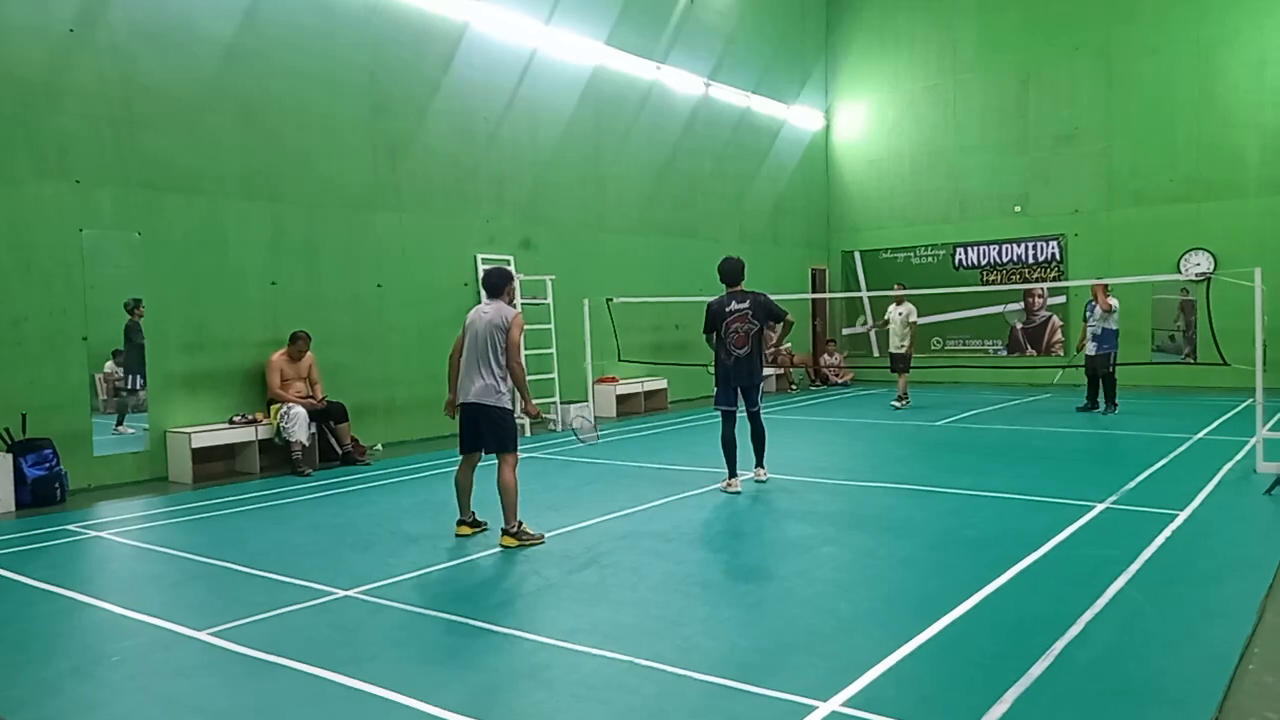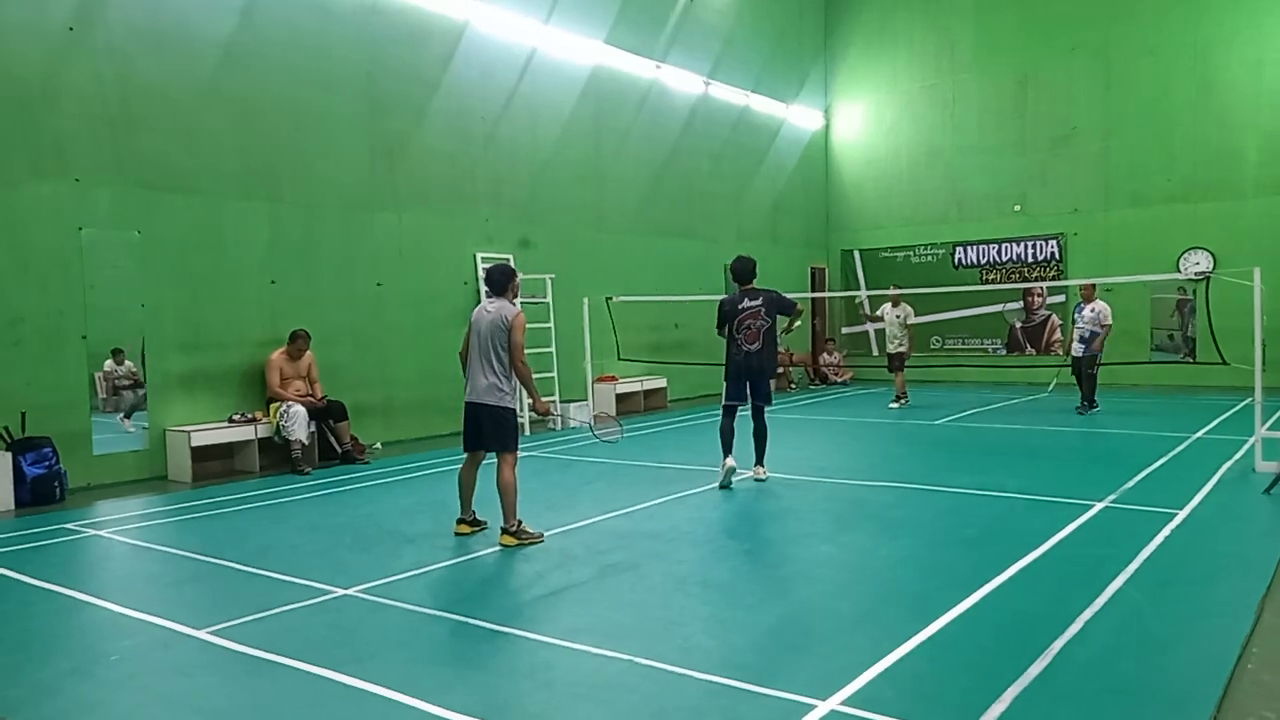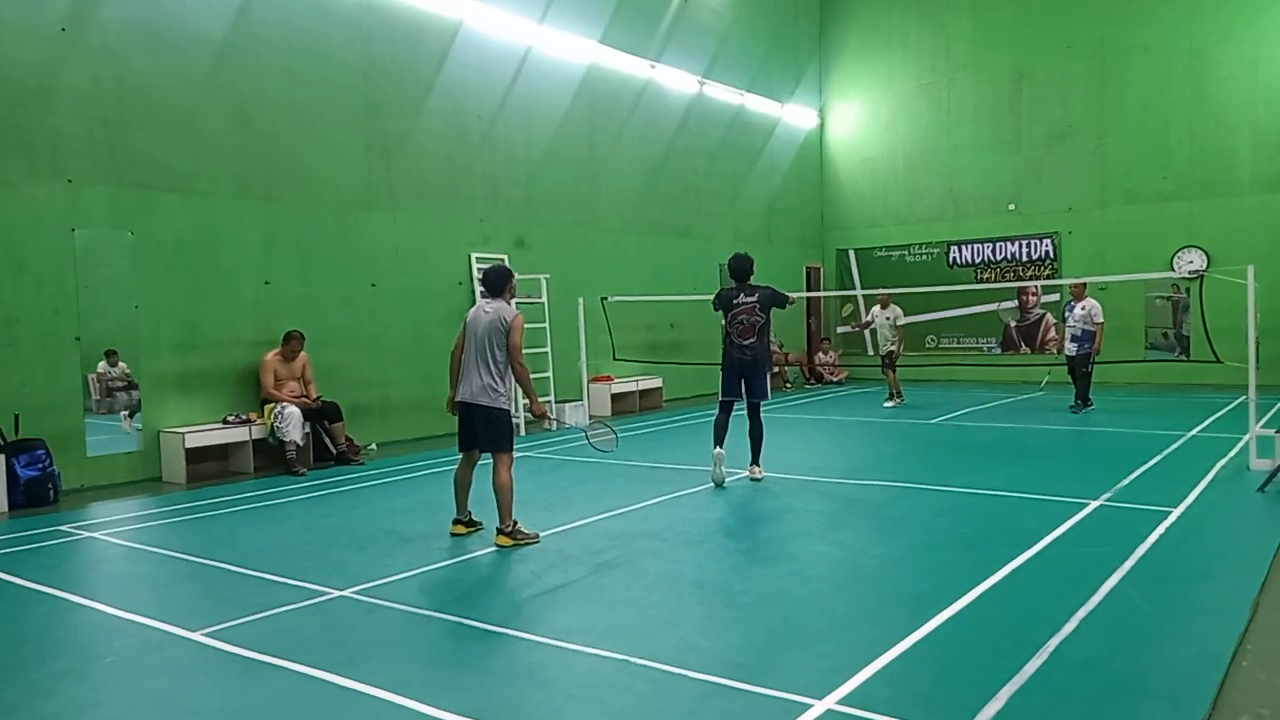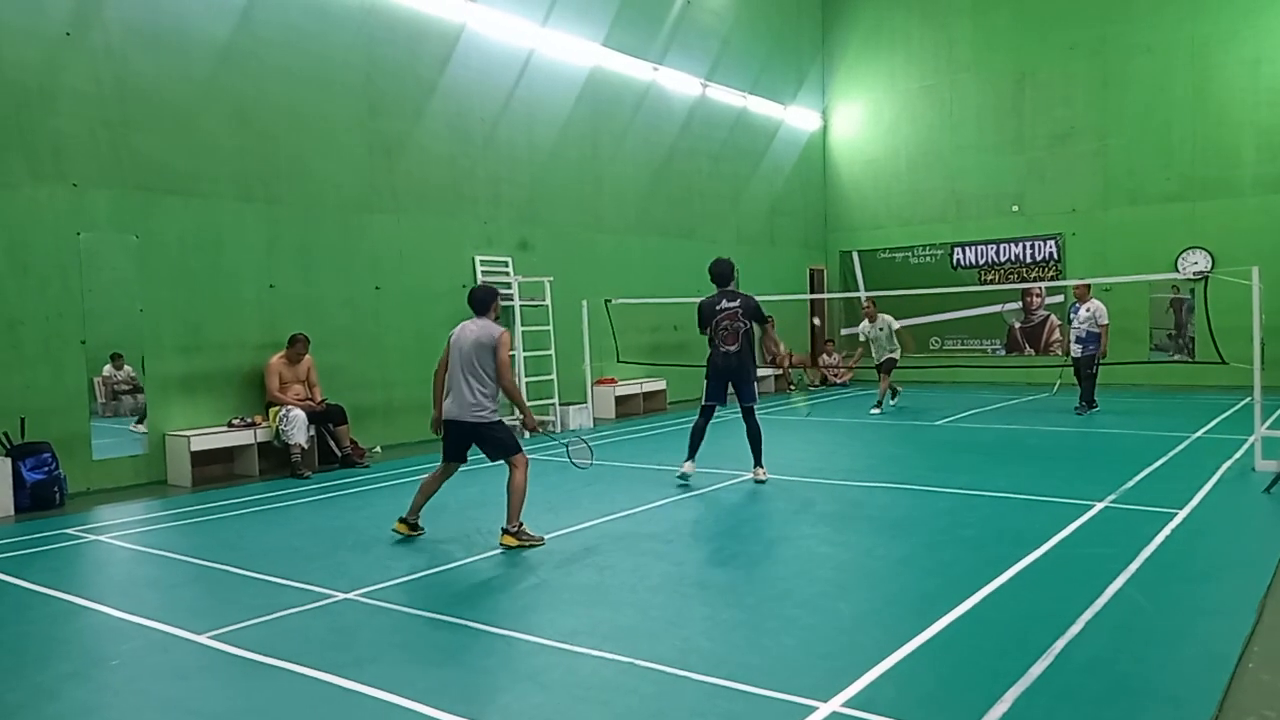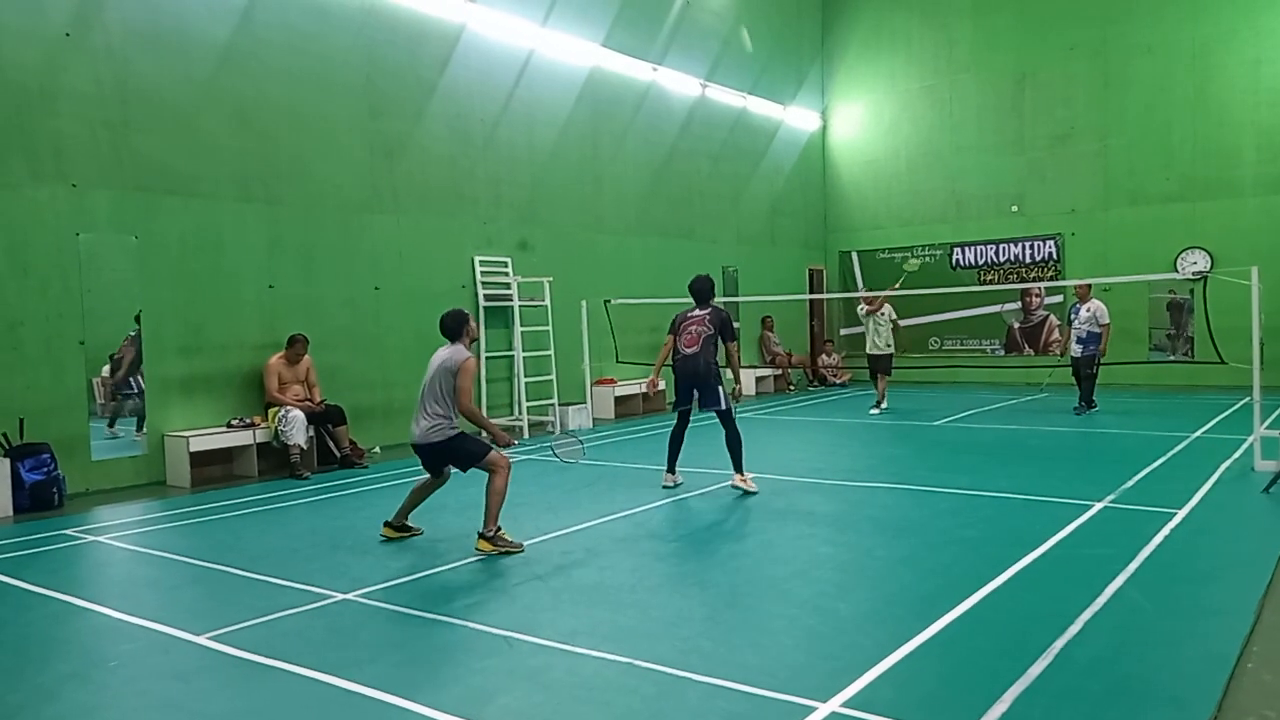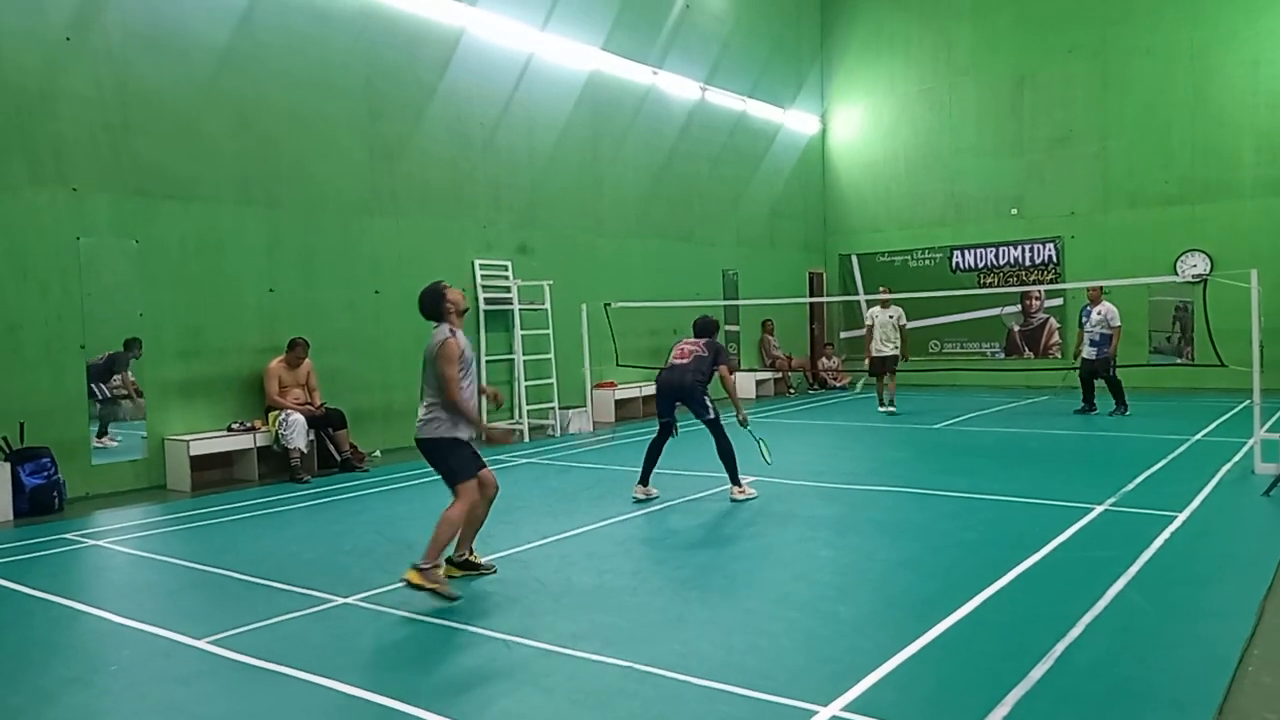
dt=0.5s
person 1, frame 1
left shoulder: (473, 314)
right shoulder: (512, 316)
left elbow: (454, 356)
right elbow: (514, 363)
left wrist: (452, 394)
right wrist: (527, 401)
left hip: (468, 398)
right hip: (494, 400)
left knee: (469, 459)
right knee: (507, 461)
left ankle: (466, 520)
right ankle: (512, 530)
person 1, frame 2
left shoulder: (478, 311)
right shoulder: (514, 315)
left elbow: (464, 354)
right elbow: (518, 362)
right wrist: (536, 399)
left hip: (474, 397)
right hip: (499, 400)
left knee: (472, 458)
right knee: (507, 460)
left ankle: (466, 519)
right ankle: (511, 528)
person 1, frame 3
left shoulder: (474, 311)
right shoulder: (512, 316)
left elbow: (456, 353)
right elbow: (516, 364)
left wrist: (453, 391)
right wrist: (534, 400)
left hip: (466, 397)
right hip: (492, 400)
left knee: (469, 457)
right knee: (503, 461)
left ankle: (462, 519)
right ankle: (507, 529)
person 1, frame 4
left shoulder: (458, 330)
right shoulder: (499, 334)
left elbow: (440, 372)
right elbow: (506, 380)
left wrist: (438, 411)
right wrist: (526, 414)
left hip: (453, 414)
right hip: (483, 415)
left knee: (447, 468)
right knee: (518, 463)
left ankle: (409, 520)
right ankle: (512, 530)
person 1, frame 5
left shoulder: (441, 353)
right shoulder: (466, 359)
right elbow: (465, 407)
right wrist: (495, 432)
left hip: (420, 435)
right hip: (441, 435)
left knee: (439, 477)
right knee: (500, 466)
left ankle: (396, 523)
right ankle: (489, 534)
person 1, frame 6
left shoulder: (450, 335)
right shoulder: (449, 340)
right elbow: (451, 397)
left wrist: (482, 389)
right wrist: (486, 429)
left hip: (450, 432)
right hip: (442, 435)
left knee: (488, 486)
right knee: (467, 497)
left ankle: (460, 557)
right ankle: (425, 569)
person 2, frame 1
left shoulder: (715, 306)
right shoulder: (759, 301)
left elbow: (709, 339)
right elbow: (789, 320)
right wrist: (778, 341)
left hip: (726, 371)
right hip: (753, 370)
left knee: (728, 422)
right knee: (755, 418)
left ankle: (733, 477)
right ankle: (760, 468)
person 2, frame 2
left shoulder: (727, 303)
right shoulder: (770, 298)
left elbow: (721, 332)
right elbow: (798, 309)
right wrist: (789, 326)
left hip: (736, 367)
right hip: (763, 366)
left knee: (728, 415)
right knee: (758, 415)
left ankle: (728, 458)
right ankle: (759, 467)
person 2, frame 3
left shoulder: (725, 296)
right shoulder: (765, 294)
right elbow: (790, 300)
right wrist: (790, 297)
left hip: (732, 362)
right hip: (757, 362)
left knee: (724, 410)
right knee: (754, 413)
left ankle: (718, 448)
right ankle: (755, 466)
person 2, frame 4
left shoulder: (706, 305)
right shoulder: (748, 302)
right elbow: (766, 328)
left hip: (717, 365)
right hip: (743, 367)
left knee: (705, 415)
right knee: (749, 417)
left ankle: (689, 461)
right ankle: (759, 468)
person 2, frame 5
left shoulder: (681, 317)
right shoulder: (720, 315)
left elbow: (668, 344)
right elbow: (731, 351)
left wrist: (655, 374)
right wrist: (738, 381)
left hip: (682, 369)
right hip: (706, 370)
left knee: (681, 421)
right knee: (728, 421)
left ankle: (670, 474)
right ankle: (739, 476)
person 2, frame 6
left shoulder: (679, 344)
right shoulder: (716, 347)
right elbow: (724, 375)
left wrist: (669, 415)
right wrist: (739, 410)
left hip: (664, 381)
right hip: (691, 383)
left knee: (663, 433)
right knee: (718, 433)
left ankle: (642, 486)
right ankle: (737, 487)
